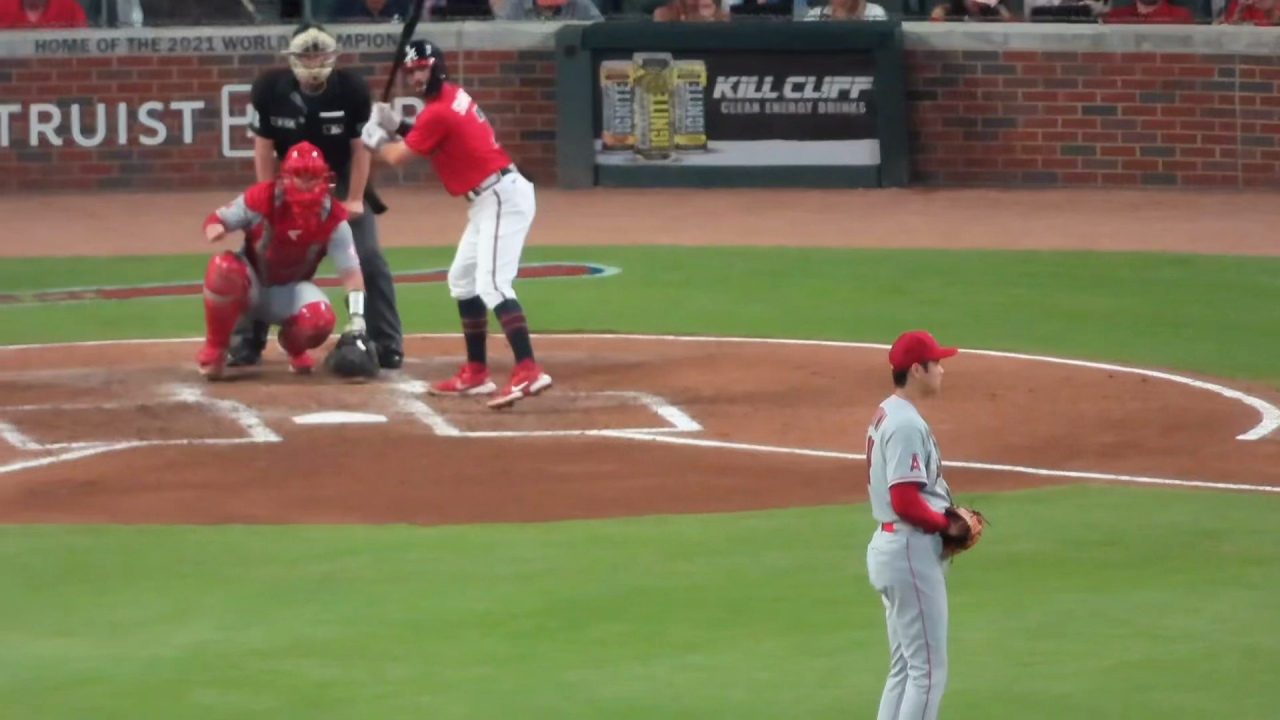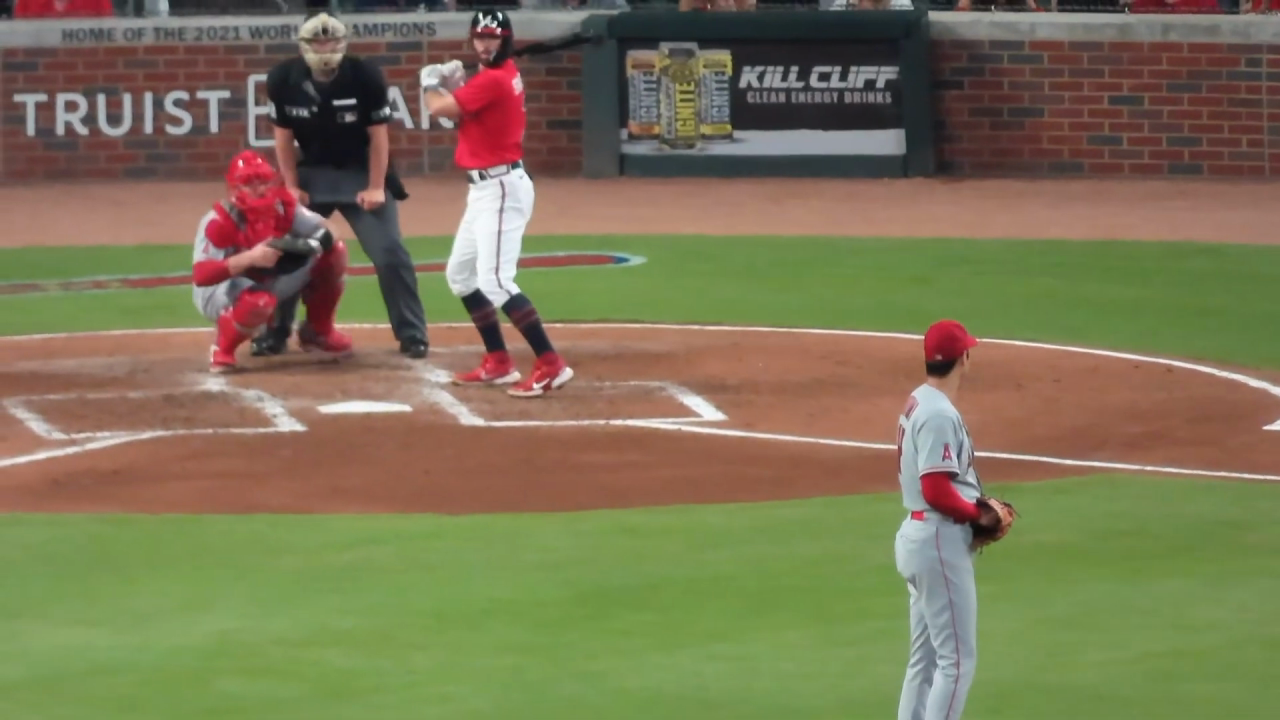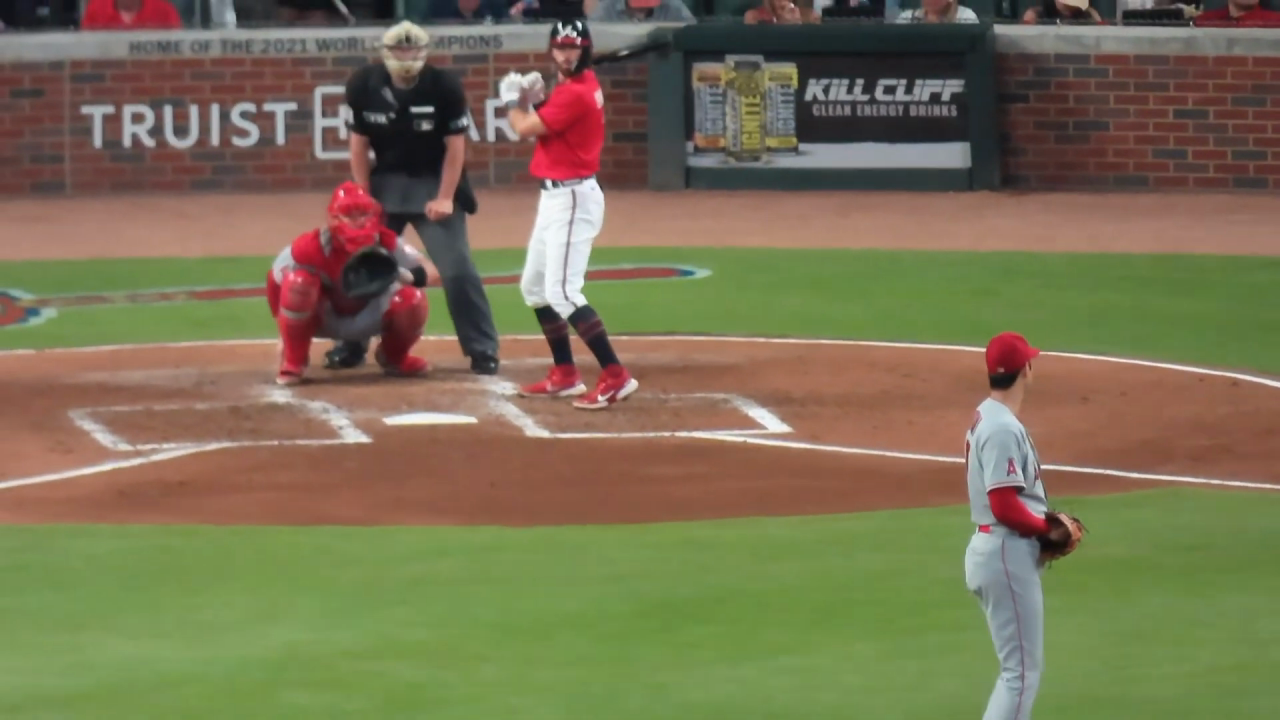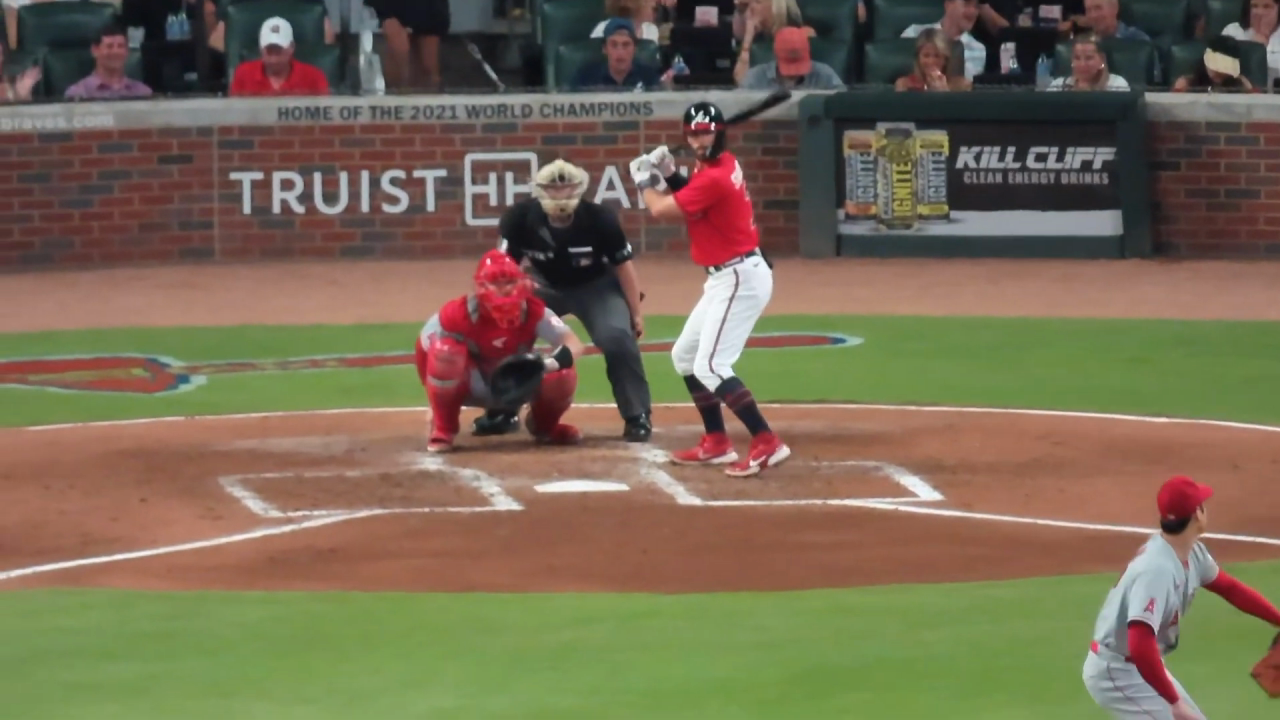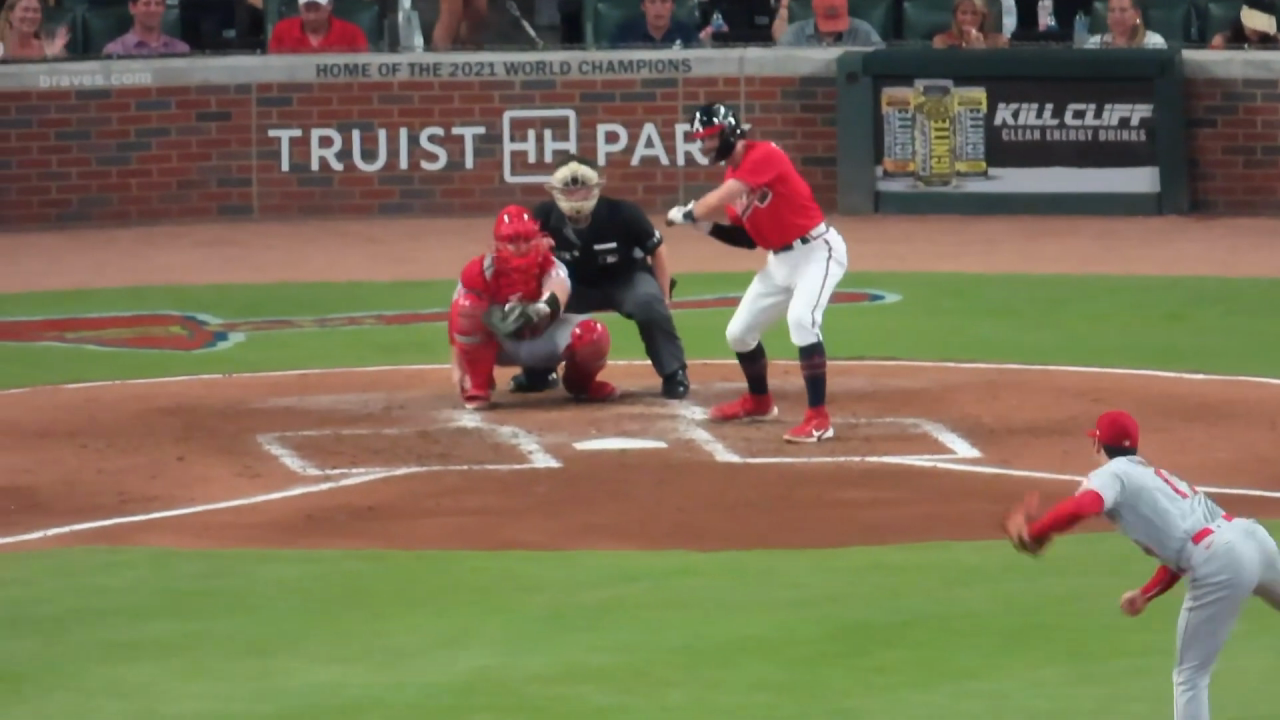
dt=1s
person 1, frame 1
left shoulder: (436, 112)
right shoulder: (450, 94)
left elbow: (397, 157)
right elbow: (425, 137)
left wrist: (375, 138)
right wrist: (396, 125)
left hip: (502, 197)
right hip: (492, 196)
left knee: (491, 284)
right knee: (463, 279)
left ankle: (527, 370)
right ankle: (475, 372)
person 1, frame 2
left shoulder: (493, 79)
right shoulder: (498, 74)
left elbow: (439, 109)
right elbow: (467, 110)
left wrist: (430, 83)
right wrist: (455, 85)
left hip: (501, 188)
right hip: (487, 188)
left knee: (494, 282)
right knee: (460, 274)
left ankle: (550, 364)
right ankle: (498, 362)
person 1, frame 3
left shoulder: (575, 92)
right shoulder: (576, 84)
left elbow: (524, 129)
right elbow: (549, 121)
left wrist: (510, 97)
right wrist: (536, 98)
left hip: (572, 198)
right hip: (556, 197)
left knee: (561, 292)
right knee: (534, 286)
left ankle: (616, 376)
right ankle: (565, 374)
person 1, frame 4
left shoulder: (714, 177)
right shoulder: (719, 165)
left elbow: (661, 209)
right elbow: (691, 196)
left wrist: (643, 179)
right wrist: (668, 174)
left hip: (739, 278)
right hip: (728, 277)
left knee: (710, 366)
right knee: (685, 356)
left ankle: (766, 443)
right ankle: (716, 443)
person 1, frame 5
left shoulder: (762, 154)
right shoulder: (733, 171)
left elbow: (722, 197)
right elbow: (746, 238)
left wrist: (686, 213)
right wrist: (708, 226)
left hip: (817, 251)
right hip: (780, 259)
left knee: (801, 320)
right knee: (738, 333)
left ankle: (818, 418)
right ankle: (759, 399)
person 2, frame 1
left shoulder: (887, 414)
right shoulder: (907, 424)
right elbow: (906, 502)
left wrist: (943, 520)
right wrist: (948, 524)
left hip: (891, 546)
right hip: (910, 551)
left knee: (904, 667)
right knee: (927, 668)
person 2, frame 2
left shoulder: (918, 402)
right shoulder: (940, 414)
right elbow: (936, 491)
left wrist: (973, 511)
right wrist: (979, 514)
left hip: (919, 535)
right hip: (938, 540)
left knee: (926, 658)
right knee: (956, 659)
person 2, frame 3
left shoulder: (986, 416)
right shoulder: (1005, 427)
right elbow: (1006, 507)
left wrist: (1042, 526)
right wrist: (1049, 528)
left hip: (994, 551)
right hip: (1007, 555)
left knee: (1015, 668)
right knee: (1022, 671)
person 2, frame 4
left shoulder: (1192, 551)
right shoulder: (1155, 569)
left elbow: (1228, 586)
right elbow: (1140, 647)
left hip: (1145, 665)
right hip: (1117, 673)
person 2, frame 5
left shoulder: (1111, 475)
right shoulder: (1152, 476)
left elbow: (1081, 506)
left wrist: (1032, 533)
right wrist: (1146, 594)
left hip: (1220, 563)
left knee: (1191, 677)
person 3, frame 1
left shoulder: (353, 89)
right shoulder: (269, 88)
left elbow: (361, 148)
right elbow: (263, 147)
left wrist: (355, 199)
left hip: (341, 185)
left knee: (369, 262)
left ankle: (388, 345)
right ankle: (246, 343)
person 3, frame 2
left shoulder: (366, 76)
right shoulder: (283, 78)
left elbow: (378, 135)
right elbow: (283, 136)
left wrist: (376, 187)
right wrist: (292, 188)
left hip: (360, 173)
right hip: (311, 173)
left knee: (389, 253)
left ankle: (412, 334)
right ankle: (274, 332)
person 3, frame 3
left shoulder: (444, 87)
right shoulder: (363, 84)
left elbow: (455, 145)
right elbow: (359, 143)
left wrist: (445, 198)
right wrist: (365, 195)
left hip: (434, 184)
right hip: (385, 183)
left knee: (457, 268)
left ankle: (483, 349)
right ankle: (352, 345)
person 3, frame 4
left shoulder: (601, 219)
right shoulder: (519, 217)
left elbow: (623, 266)
left wrist: (636, 313)
left hip: (595, 285)
right hip: (543, 284)
left knee: (617, 336)
left ankle: (637, 415)
right ankle: (502, 411)
person 3, frame 5
left shoulder: (622, 213)
right shoulder: (543, 217)
left elbow: (656, 250)
left wrist: (663, 299)
left hip: (626, 277)
right hip: (575, 284)
left knee: (648, 305)
left ankle: (674, 373)
right ankle: (539, 372)
person 4, frame 1
left shoulder: (333, 218)
right shoulder: (261, 198)
left elbow: (350, 271)
right elbow: (216, 219)
left wrist: (357, 320)
right wrist: (214, 230)
left hip: (290, 290)
right hip: (252, 286)
left knee: (321, 320)
right knee: (223, 266)
left ankle: (294, 347)
right ankle: (215, 348)
person 4, frame 2
left shoulder: (283, 205)
right shoulder: (219, 222)
left elbow: (328, 235)
right elbow: (201, 275)
left wrist: (310, 246)
right wrist: (249, 258)
left hip: (269, 281)
left knee: (336, 252)
right knee: (259, 301)
left ankle: (318, 333)
right ankle: (223, 348)
person 4, frame 3
left shoulder: (385, 242)
right shoulder: (310, 247)
left elbow: (431, 272)
right elbow: (274, 281)
left wrist: (406, 276)
right wrist: (285, 337)
left hip: (366, 317)
right hip: (324, 318)
left knee: (413, 300)
right knee: (297, 282)
left ankle: (394, 358)
right ankle: (293, 361)
person 4, frame 4
left shoulder: (533, 311)
right shoulder: (457, 314)
left elbow: (574, 344)
right elbow: (424, 350)
left wrist: (550, 363)
right wrist: (436, 392)
right hip: (471, 387)
left knee: (563, 373)
right knee: (443, 350)
left ankle: (544, 426)
right ankle: (443, 428)
person 4, frame 5
left shoulder: (549, 265)
right shoulder: (478, 272)
left elbow: (559, 291)
right elbow: (458, 316)
left wrist: (541, 308)
right wrist: (457, 367)
left hip: (545, 341)
right hip: (502, 345)
left knee: (595, 337)
right knee: (467, 307)
left ankle: (580, 382)
right ankle: (480, 387)
